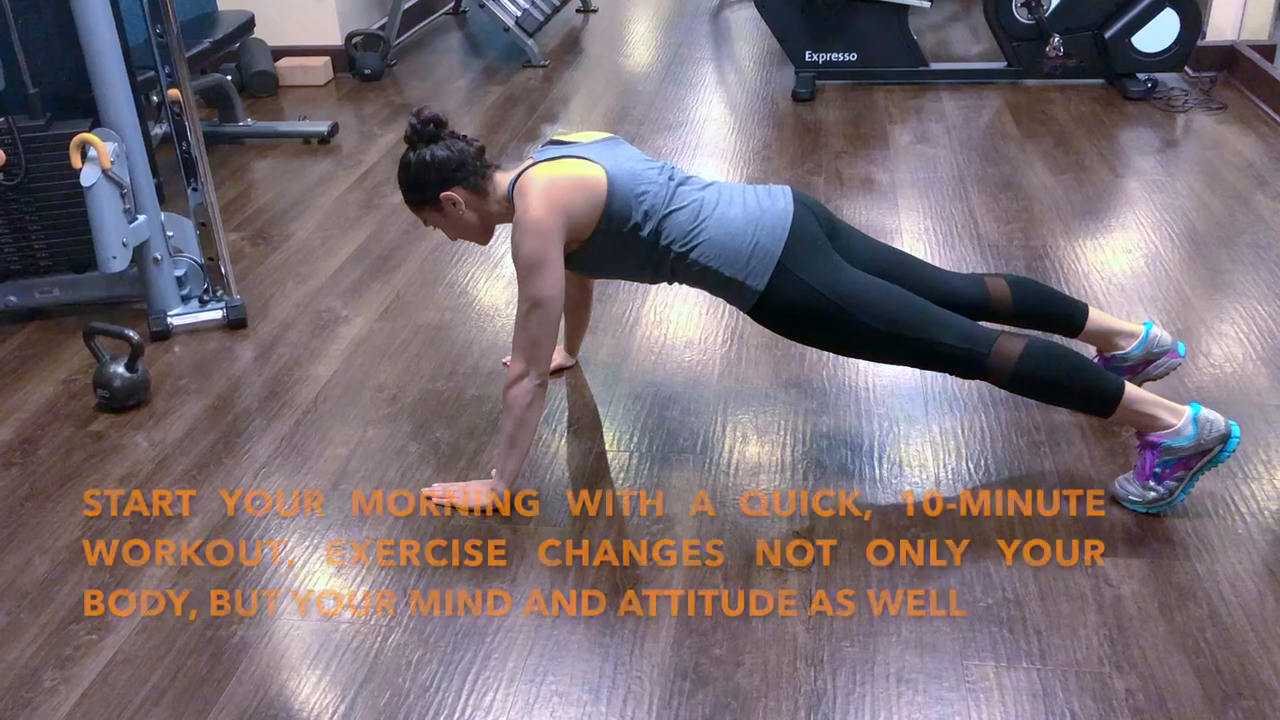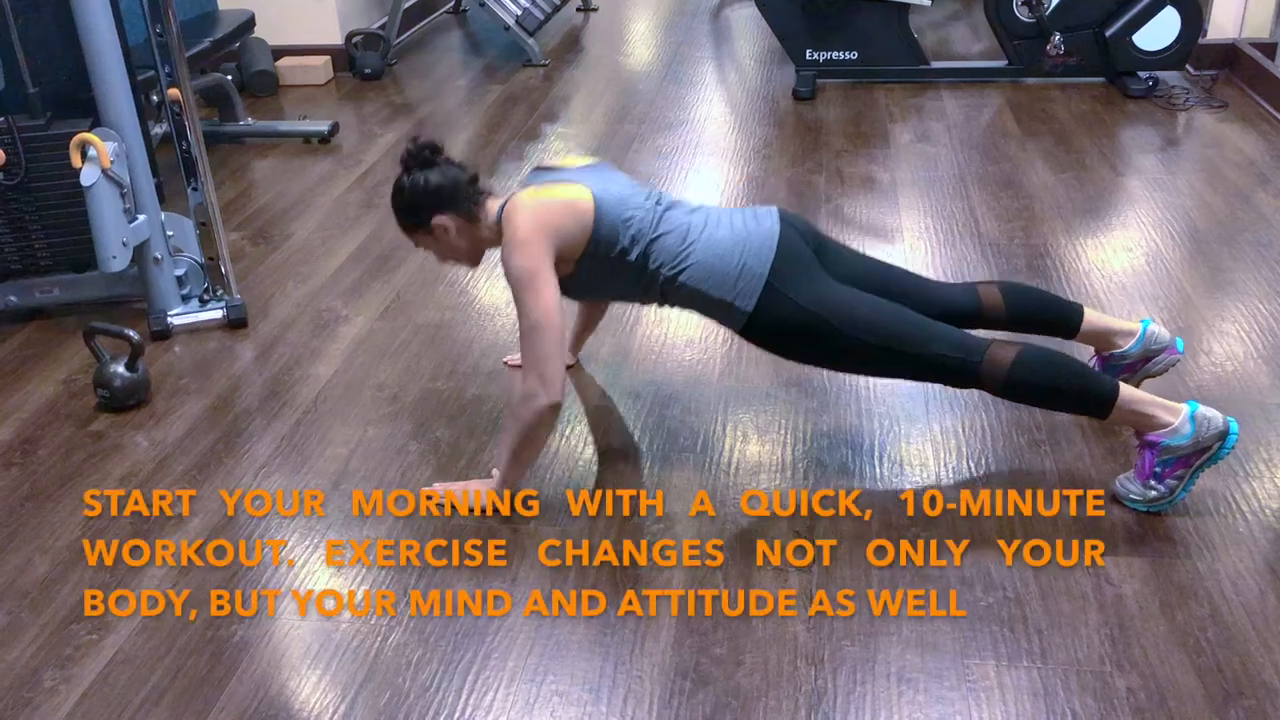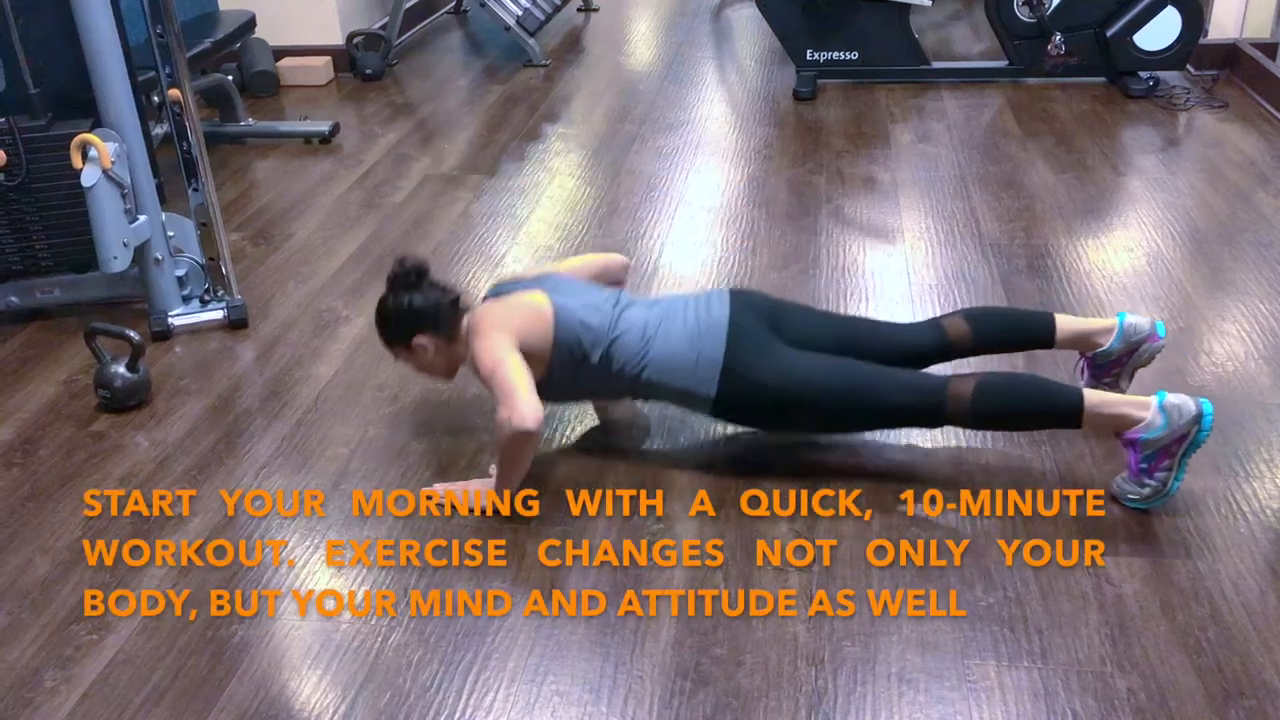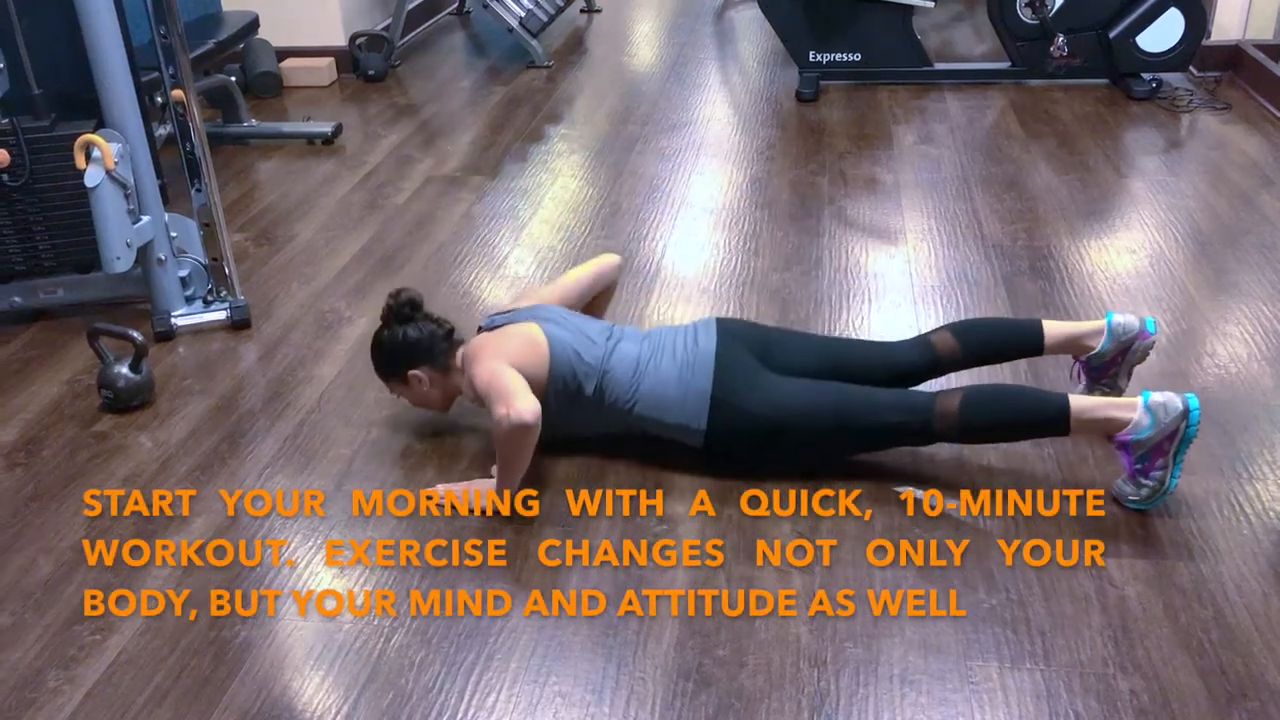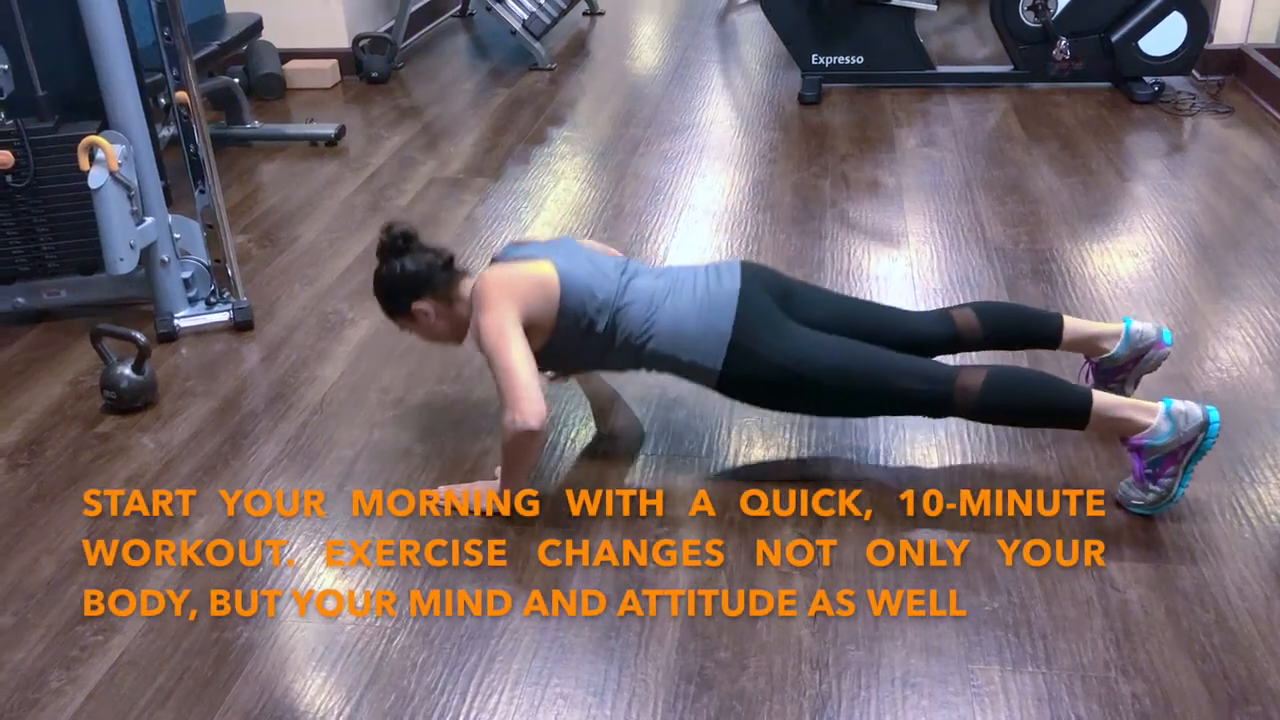
dt=0.3s
person 1, frame 1
left shoulder: (533, 207)
right shoulder: (556, 156)
left elbow: (525, 370)
left wrist: (496, 487)
right wrist: (569, 350)
left hip: (771, 268)
right hip: (780, 217)
left knee: (959, 346)
right knee: (956, 295)
left ankle: (1179, 428)
right ankle: (1130, 340)
person 1, frame 2
left shoulder: (521, 231)
right shoulder: (548, 179)
left elbow: (541, 395)
left wrist: (500, 487)
right wrist: (573, 347)
left hip: (757, 291)
right hip: (766, 236)
left knee: (953, 356)
right knee: (951, 305)
left ankle: (1176, 426)
right ankle: (1128, 337)
person 1, frame 3
left shoulder: (487, 340)
right shoulder: (513, 291)
left elbow: (523, 420)
right elbow: (615, 261)
left wrist: (501, 489)
left hip: (730, 376)
right hip: (725, 317)
left knee: (923, 397)
right knee: (913, 342)
left ankle: (1150, 417)
right ankle: (1110, 332)
person 1, frame 4
left shoulder: (485, 366)
right shoulder: (516, 317)
left elbow: (524, 417)
right elbow: (609, 262)
left wrist: (503, 490)
left hip: (722, 409)
right hip: (719, 344)
left knee: (912, 418)
right knee: (907, 360)
left ankle: (1139, 419)
right ankle: (1102, 335)
person 1, frame 5
left shoulder: (490, 306)
right shoulder: (516, 258)
left elbow: (529, 421)
left wrist: (505, 490)
left hip: (735, 346)
right hip: (736, 289)
left knee: (928, 386)
right knee: (926, 331)
left ankle: (1159, 426)
right ankle: (1117, 338)
